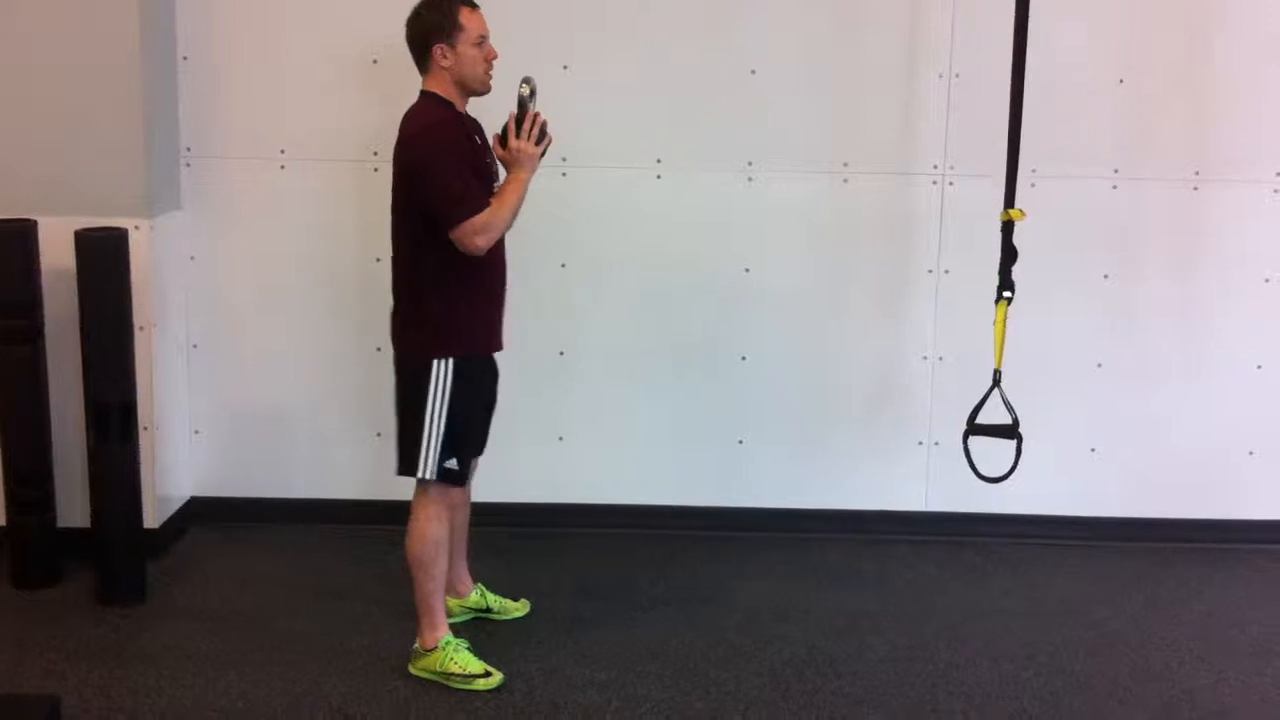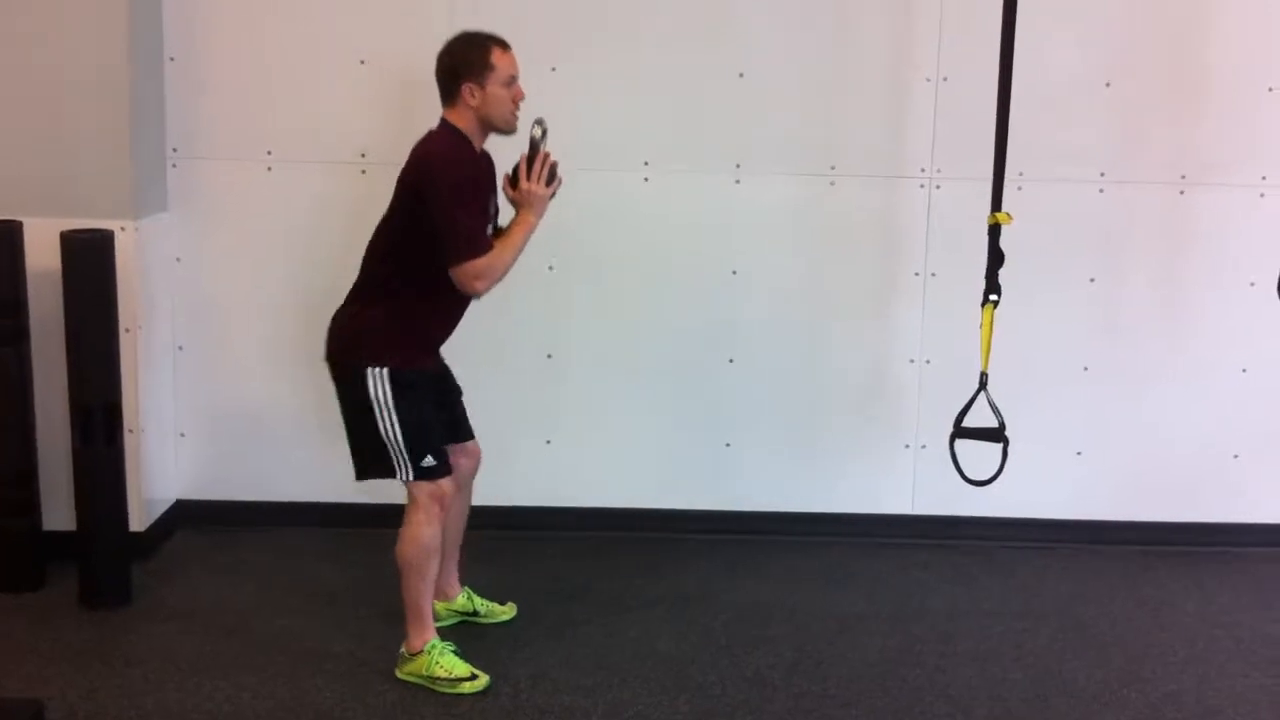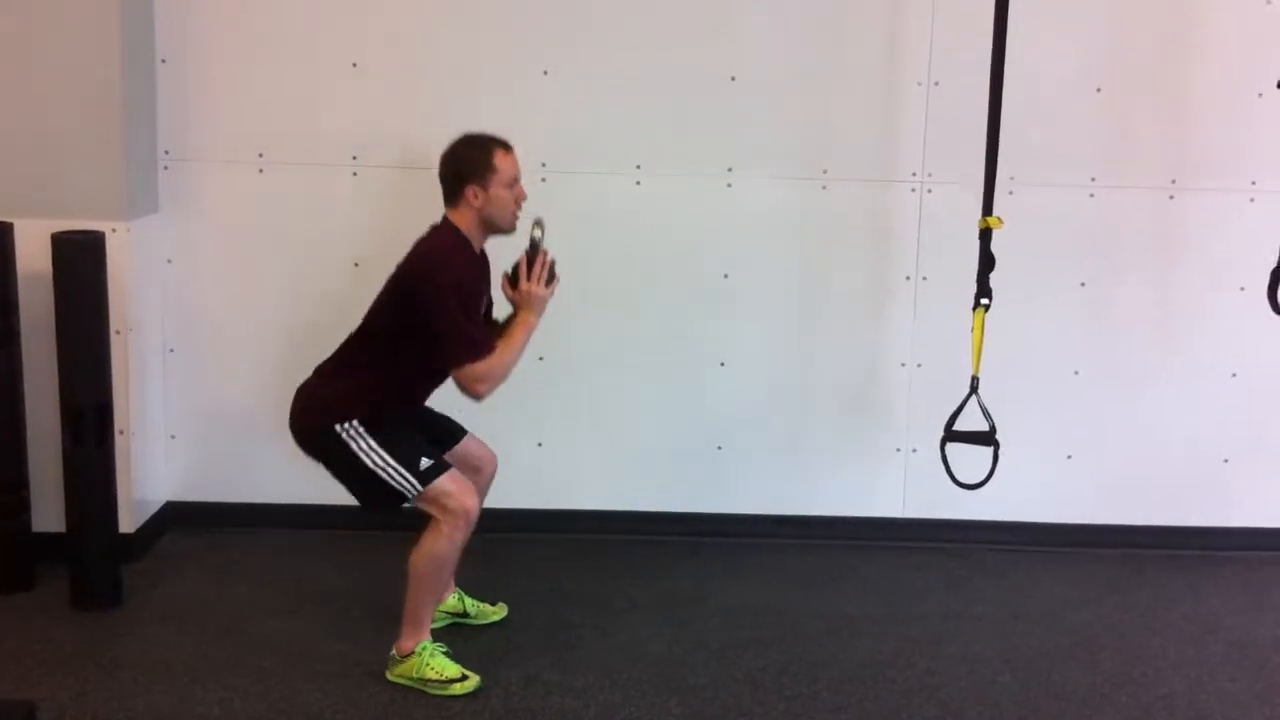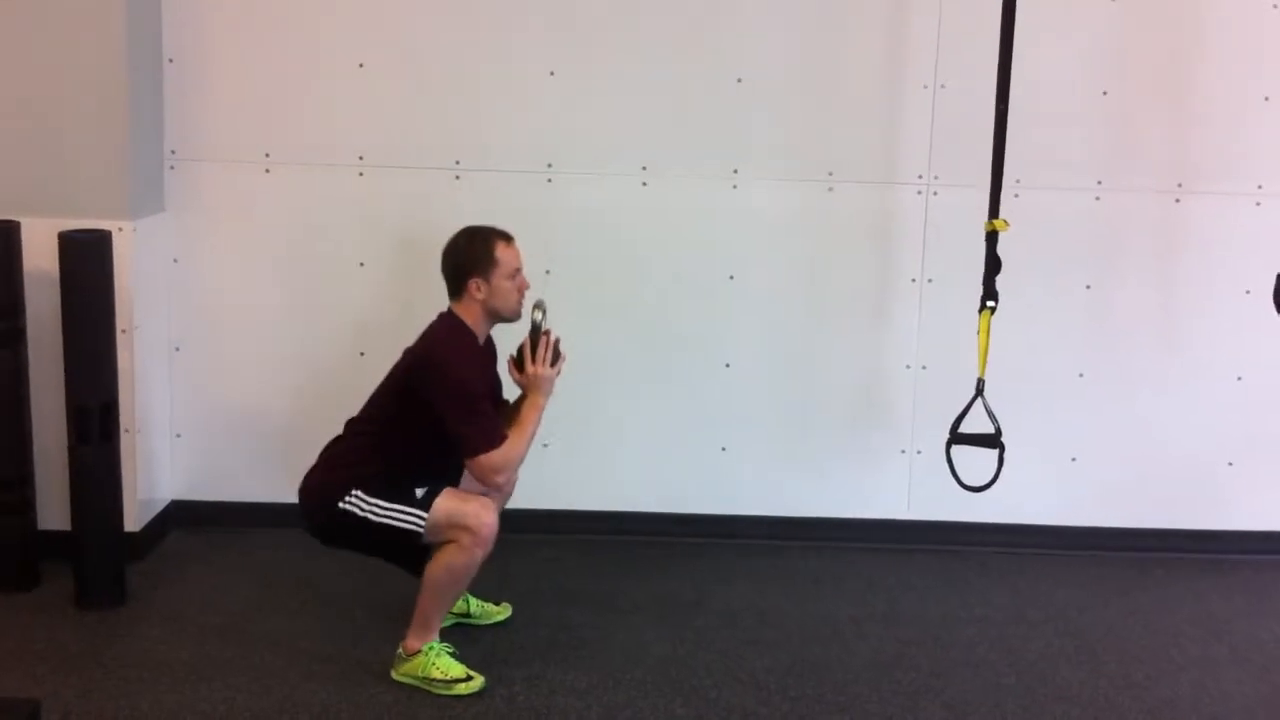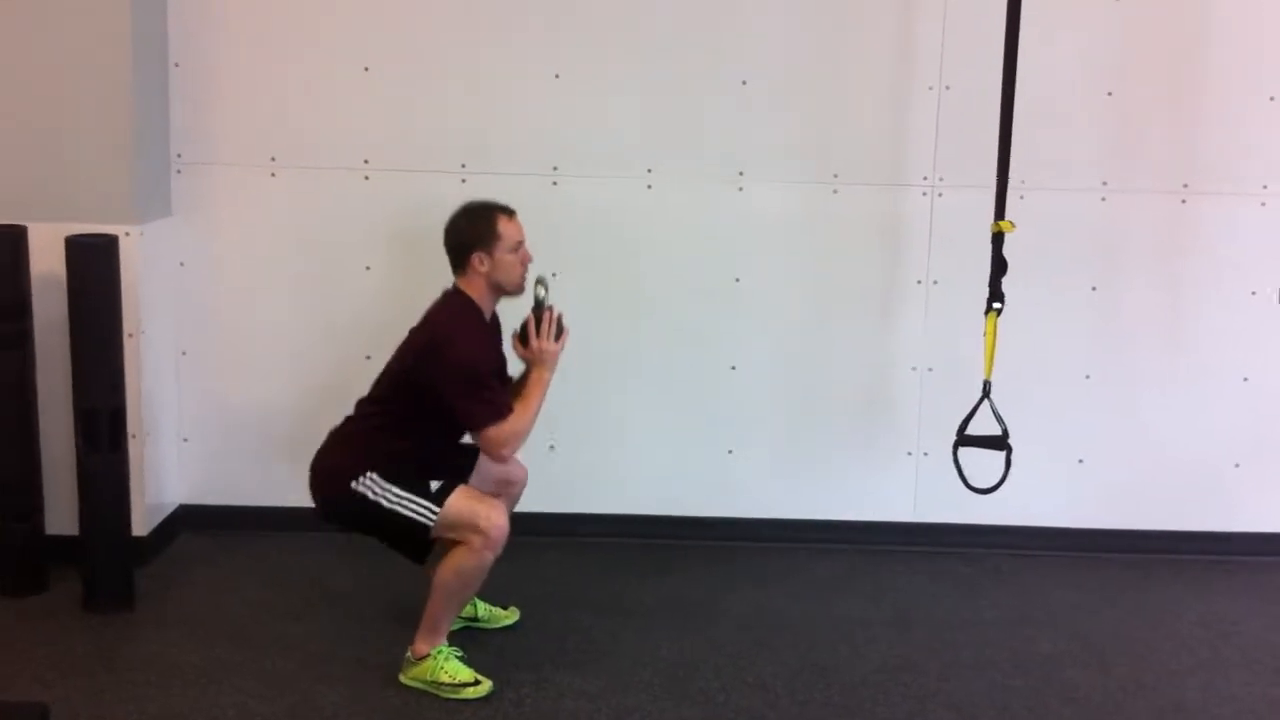
dt=0.5s
person 1, frame 1
left shoulder: (456, 124)
right shoulder: (431, 130)
right elbow: (476, 234)
left wrist: (511, 166)
right wrist: (522, 170)
left hip: (466, 334)
right hip: (440, 341)
left knee: (459, 475)
right knee: (437, 485)
left ankle: (460, 590)
right ankle: (432, 643)
person 1, frame 2
left shoulder: (471, 158)
right shoulder: (444, 161)
left elbow: (480, 258)
right elbow: (476, 278)
left wrist: (522, 208)
right wrist: (531, 214)
left hip: (412, 348)
right hip: (375, 352)
left knee: (463, 462)
right knee: (433, 491)
left ankle: (449, 594)
right ankle: (419, 648)
person 1, frame 3
left shoulder: (466, 253)
right shoulder: (445, 263)
left elbow: (482, 346)
right elbow: (478, 380)
left wrist: (519, 307)
right wrist: (531, 312)
left hip: (383, 401)
right hip: (339, 413)
left knee: (480, 464)
right knee: (457, 504)
left ankle: (441, 595)
right ankle: (411, 650)
person 1, frame 4
left shoulder: (471, 341)
right shoulder: (450, 358)
left elbow: (495, 439)
right elbow: (494, 471)
left wrist: (527, 393)
right wrist: (539, 395)
left hip: (385, 471)
right hip: (342, 496)
left knee: (501, 481)
right knee: (478, 522)
left ankle: (445, 597)
right ankle: (416, 651)
person 1, frame 5
left shoulder: (476, 319)
right shoulder: (456, 337)
left elbow: (499, 414)
right elbow: (501, 442)
left wrist: (533, 368)
right wrist: (544, 369)
left hip: (399, 454)
right hip: (353, 475)
left knee: (510, 479)
right knee: (489, 525)
left ankle: (454, 599)
right ankle: (425, 654)
